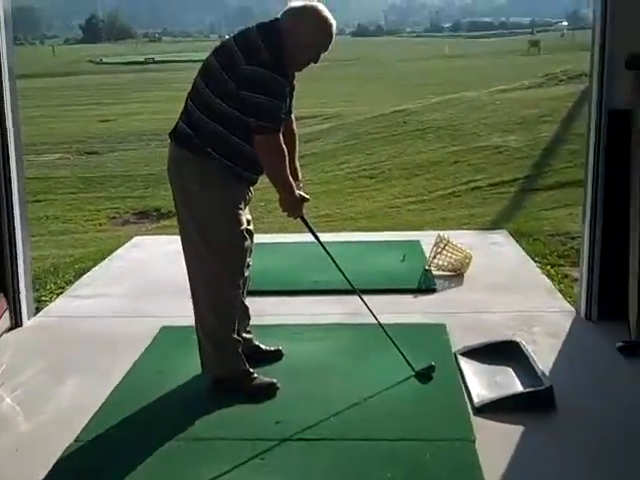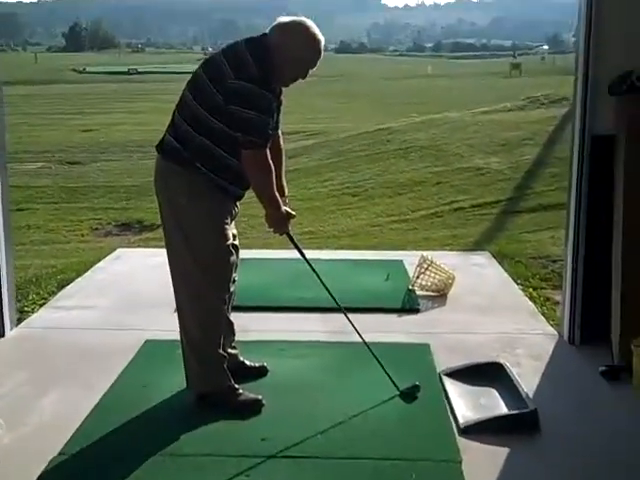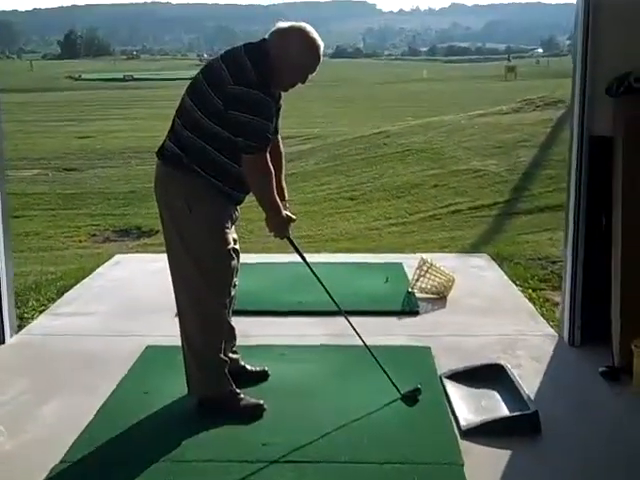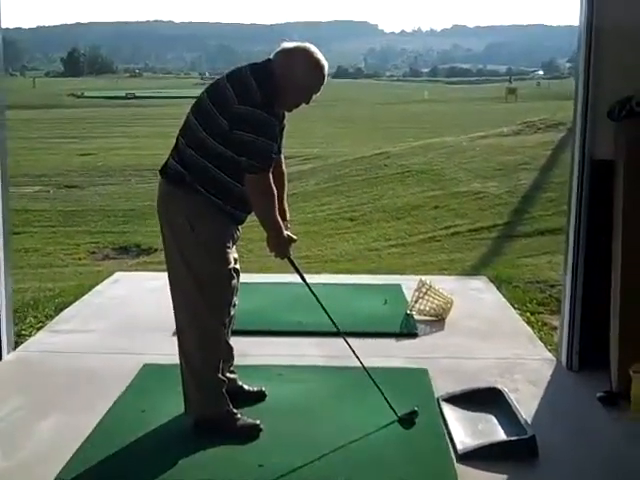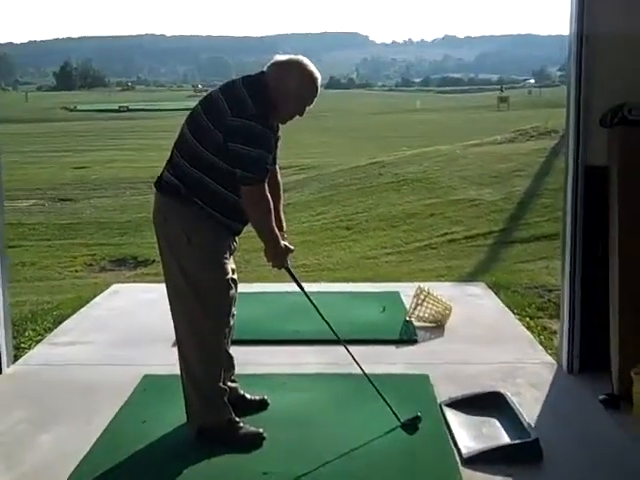
dt=0.2s
person 1, frame 1
left shoulder: (273, 54)
right shoulder: (260, 63)
left elbow: (284, 123)
right elbow: (267, 141)
left wrist: (295, 178)
right wrist: (288, 192)
left hip: (222, 167)
right hip: (203, 168)
left knee: (235, 258)
right knee: (218, 268)
left ankle: (238, 339)
right ankle: (225, 368)
person 1, frame 2
left shoulder: (260, 69)
right shoulder: (248, 78)
left elbow: (271, 137)
right elbow: (254, 156)
left wrist: (281, 193)
right wrist: (274, 208)
left hip: (209, 181)
right hip: (189, 182)
left knee: (220, 272)
right knee: (203, 282)
left ankle: (223, 355)
right ankle: (211, 383)
person 1, frame 3
left shoulder: (259, 73)
right shoulder: (248, 83)
left elbow: (271, 142)
right elbow: (254, 160)
left wrist: (281, 198)
right wrist: (275, 212)
left hip: (209, 186)
right hip: (190, 187)
left knee: (220, 277)
right knee: (204, 287)
left ankle: (224, 361)
right ankle: (211, 388)
person 1, frame 4
left shoulder: (263, 93)
right shoulder: (252, 103)
left elbow: (273, 162)
right elbow: (257, 180)
left wrist: (283, 218)
right wrist: (276, 232)
left hip: (211, 204)
right hip: (192, 206)
left knee: (220, 296)
right knee: (204, 306)
left ankle: (223, 381)
right ankle: (209, 408)
person 1, frame 5
left shoulder: (257, 105)
right shoulder: (246, 114)
left elbow: (269, 173)
right elbow: (253, 192)
left wrist: (280, 229)
right wrist: (273, 242)
left hip: (207, 216)
right hip: (189, 218)
left knee: (217, 308)
right knee: (203, 317)
left ankle: (223, 391)
right ankle: (210, 419)
